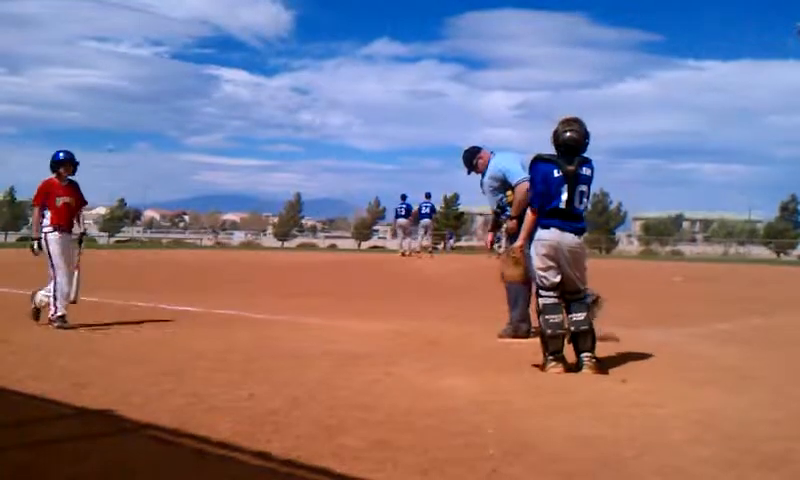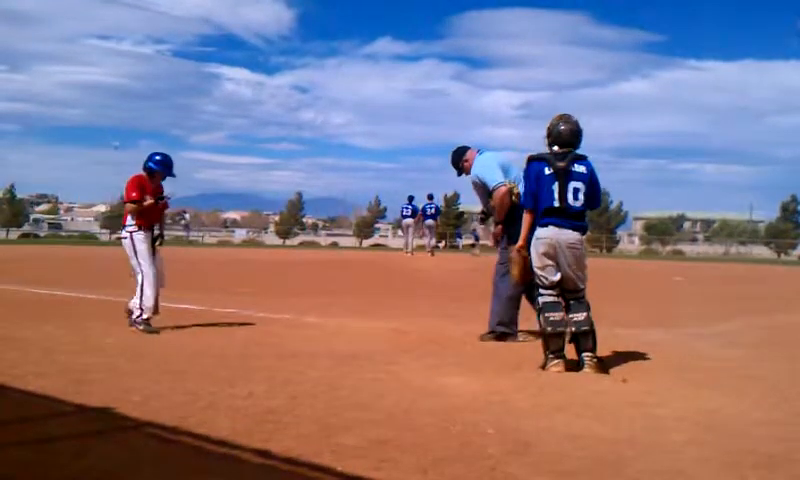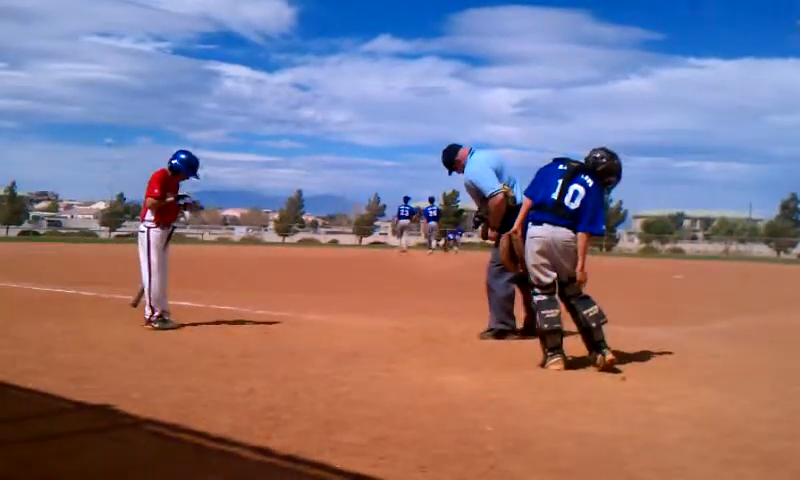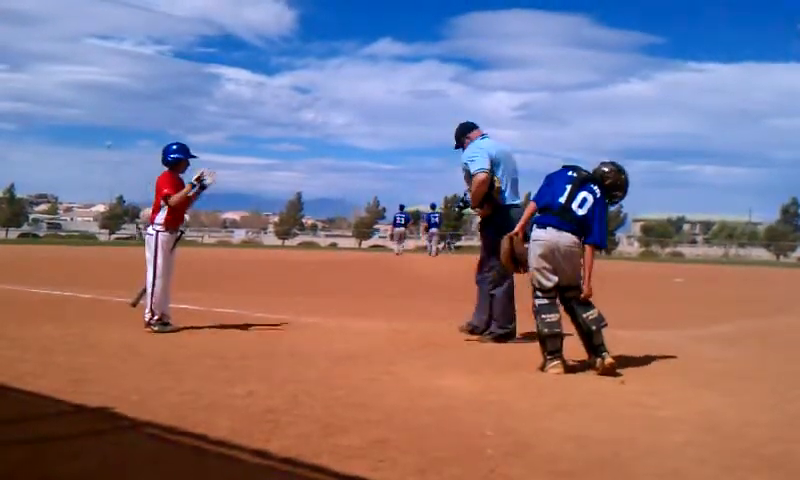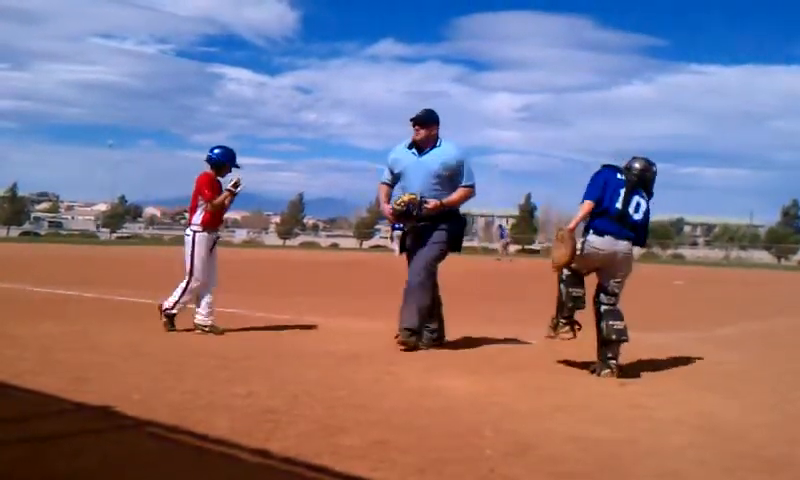
dt=1s
person 1, frame 1
left shoulder: (543, 165)
right shoulder: (587, 167)
left elbow: (535, 206)
left wrist: (521, 239)
left hip: (547, 235)
right hip: (574, 238)
left knee: (548, 295)
right knee: (576, 296)
left ankle: (554, 358)
right ankle: (587, 356)
person 1, frame 2
left shoulder: (537, 164)
right shoulder: (585, 166)
left elbow: (530, 207)
right elbow: (594, 203)
left wrist: (522, 239)
left hip: (545, 234)
right hip: (574, 236)
left knee: (548, 293)
right knee: (576, 295)
left ankle: (555, 357)
right ankle: (588, 356)
person 1, frame 3
left shoulder: (555, 166)
right shoulder: (594, 188)
left elbow: (530, 197)
right elbow: (584, 230)
left wrist: (518, 225)
right wrist: (581, 265)
left hip: (538, 231)
right hip: (566, 237)
left knee: (543, 291)
right knee: (573, 292)
left ankle: (554, 354)
right ankle: (601, 350)
person 1, frame 4
left shoulder: (564, 173)
right shoulder: (599, 199)
left elbow: (536, 201)
right elbow: (592, 243)
left wrist: (520, 227)
right wrist: (587, 281)
left hip: (542, 235)
right hip: (570, 241)
left knee: (544, 295)
right knee: (575, 296)
left ankle: (553, 358)
right ankle: (600, 354)
person 1, frame 5
left shoulder: (607, 174)
right shoulder: (643, 200)
left elbow: (590, 201)
right elbow: (639, 239)
left wrist: (572, 225)
right wrist: (599, 266)
left hip: (597, 240)
right hip: (623, 249)
left knee: (570, 268)
right knee: (608, 301)
left ankle: (564, 321)
right ankle: (608, 362)
person 2, frame 1
left shoulder: (504, 161)
right shoulder: (486, 177)
left elbow: (524, 186)
left wrist: (514, 218)
right wrist: (492, 232)
right hip: (514, 225)
right ankle: (519, 324)
person 2, frame 2
left shoulder: (479, 167)
right shoulder: (491, 158)
left elbow: (502, 192)
left wrist: (498, 222)
right wrist: (500, 222)
left hip: (520, 218)
left knee: (506, 274)
left ankle: (503, 330)
person 2, frame 3
left shoulder: (473, 170)
right shoulder: (484, 155)
left elbow: (498, 198)
left wrist: (493, 227)
right wrist: (487, 223)
left hip: (513, 222)
left knee: (498, 273)
right knee: (522, 273)
left ankle: (502, 327)
right ankle: (531, 325)
person 2, frame 4
left shoulder: (474, 151)
right shoulder: (502, 148)
left elbow: (481, 177)
left wrist: (475, 203)
left hip: (497, 218)
right hip: (510, 214)
left knee: (496, 275)
right knee: (487, 271)
left ankle: (503, 331)
right ankle: (480, 323)
person 2, frame 5
left shoulder: (452, 154)
right shoulder: (398, 153)
left elbow: (468, 189)
right elbow: (386, 182)
left wrist: (441, 204)
right wrist: (385, 204)
left hip: (440, 224)
right hip: (412, 225)
left knee: (419, 274)
right knee: (423, 278)
left ankle: (410, 331)
right ankle: (433, 333)
person 3, frame 1
left shoulder: (74, 186)
right shoulder: (47, 185)
left elbow: (78, 210)
right elbow: (37, 211)
left wrist: (81, 229)
right wrist: (36, 238)
left hip: (68, 235)
right hip: (52, 235)
left knee: (70, 275)
right knee: (60, 274)
left ankle: (40, 298)
right ankle: (56, 315)
person 3, frame 2
left shoulder: (158, 186)
right shoulder: (136, 181)
left elbow: (160, 210)
right elbow: (130, 208)
left wrist: (161, 231)
right wrist: (152, 201)
left hip: (149, 233)
right hip: (135, 233)
left knee: (156, 277)
right knee: (147, 275)
left ankle: (136, 307)
right ankle: (139, 318)
person 3, frame 3
left shoulder: (173, 182)
right shoulder: (159, 177)
right elbow: (150, 203)
left wrist: (184, 205)
right wrist: (173, 199)
left hip: (163, 230)
right hip: (152, 230)
left knee: (161, 274)
right knee: (153, 273)
left ankle: (161, 314)
right ankle: (152, 315)
person 3, frame 4
left shoulder: (177, 180)
right shoulder: (166, 179)
left elbow: (184, 206)
right elbow: (173, 202)
left wrist: (198, 187)
right wrist: (191, 185)
left hip: (170, 233)
right hip: (159, 233)
left knee: (165, 277)
right knee: (157, 276)
left ankle: (161, 317)
right ankle: (152, 319)
person 3, frame 5
left shoulder: (216, 183)
right shoulder: (205, 179)
left elbow: (220, 210)
right elbow: (211, 207)
left wrist: (232, 194)
right wrist: (229, 190)
left hip: (211, 235)
right hip: (198, 234)
left knee: (209, 279)
right knee: (195, 278)
left ankle: (204, 321)
right ankle: (168, 310)
